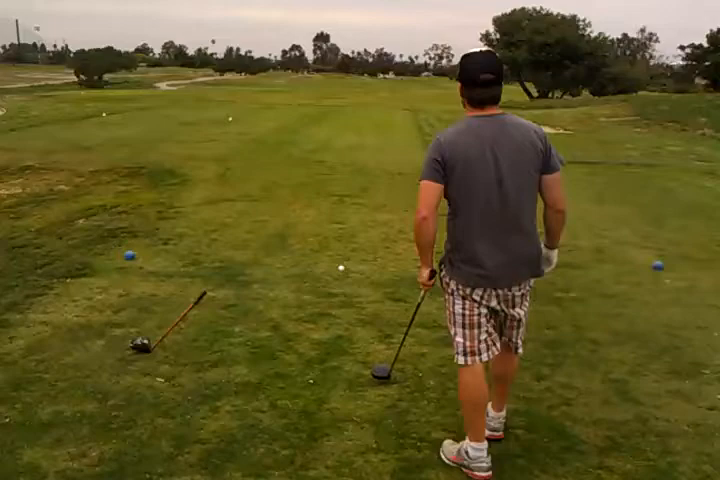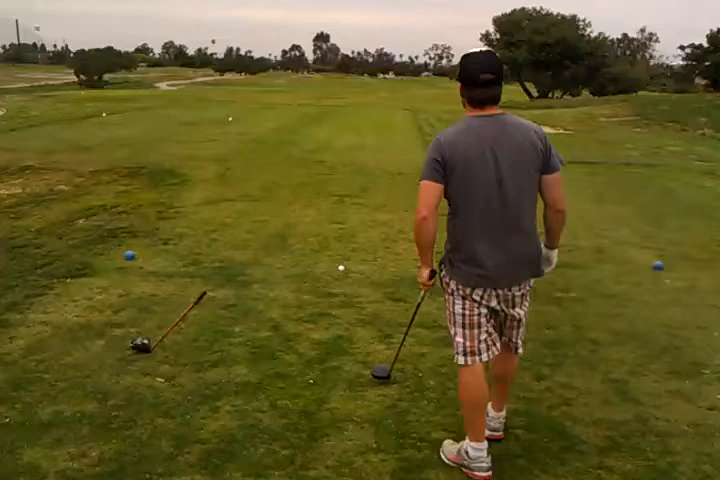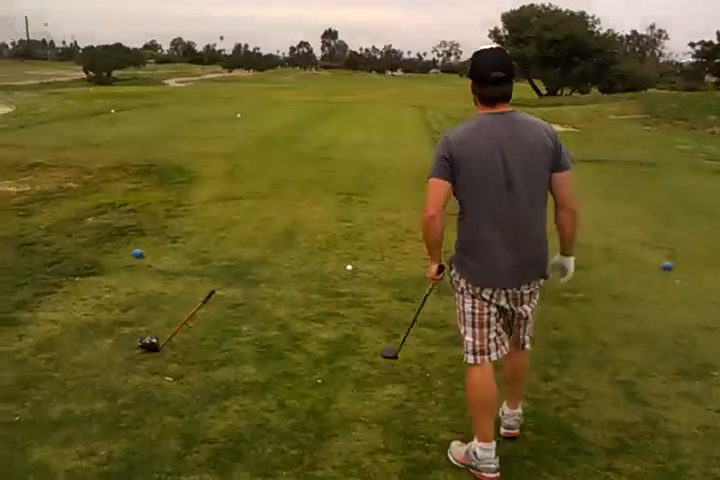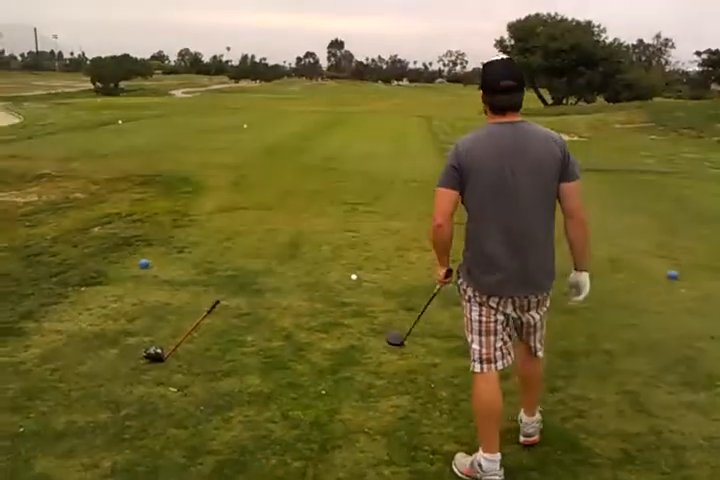
dt=0.1s
person 1, frame 1
left shoulder: (446, 143)
right shoulder: (535, 136)
left elbow: (424, 215)
right elbow: (557, 205)
left wrist: (426, 264)
right wrist: (550, 248)
left hip: (466, 273)
right hip: (520, 269)
left knee: (471, 360)
right knee: (508, 347)
right ankle: (497, 416)
person 1, frame 2
left shoulder: (446, 143)
right shoulder: (535, 136)
left elbow: (424, 215)
right elbow: (557, 205)
left wrist: (425, 264)
right wrist: (550, 248)
left hip: (466, 273)
right hip: (520, 269)
left knee: (471, 360)
right knee: (508, 347)
right ankle: (497, 417)
person 1, frame 3
left shoulder: (455, 141)
right shoulder: (545, 134)
left elbow: (433, 213)
right elbow: (567, 205)
left wrist: (434, 260)
right wrist: (567, 252)
left hip: (475, 271)
right hip: (529, 268)
left knee: (479, 359)
right knee: (519, 343)
right ankle: (512, 415)
person 1, frame 4
left shoulder: (464, 150)
right shoulder: (554, 145)
left elbow: (441, 221)
right elbow: (576, 215)
left wrist: (443, 263)
right wrist: (580, 268)
left hip: (482, 279)
right hip: (536, 277)
left knee: (486, 368)
right knee: (531, 350)
right ankle: (530, 422)
